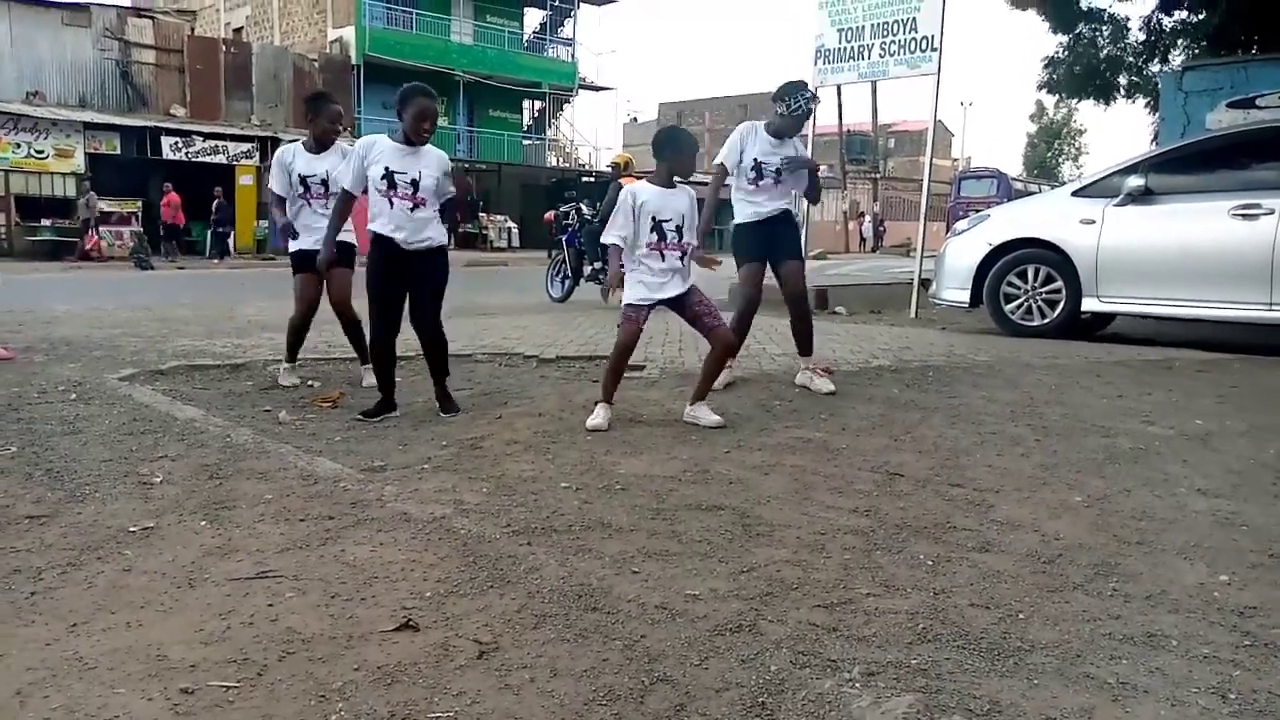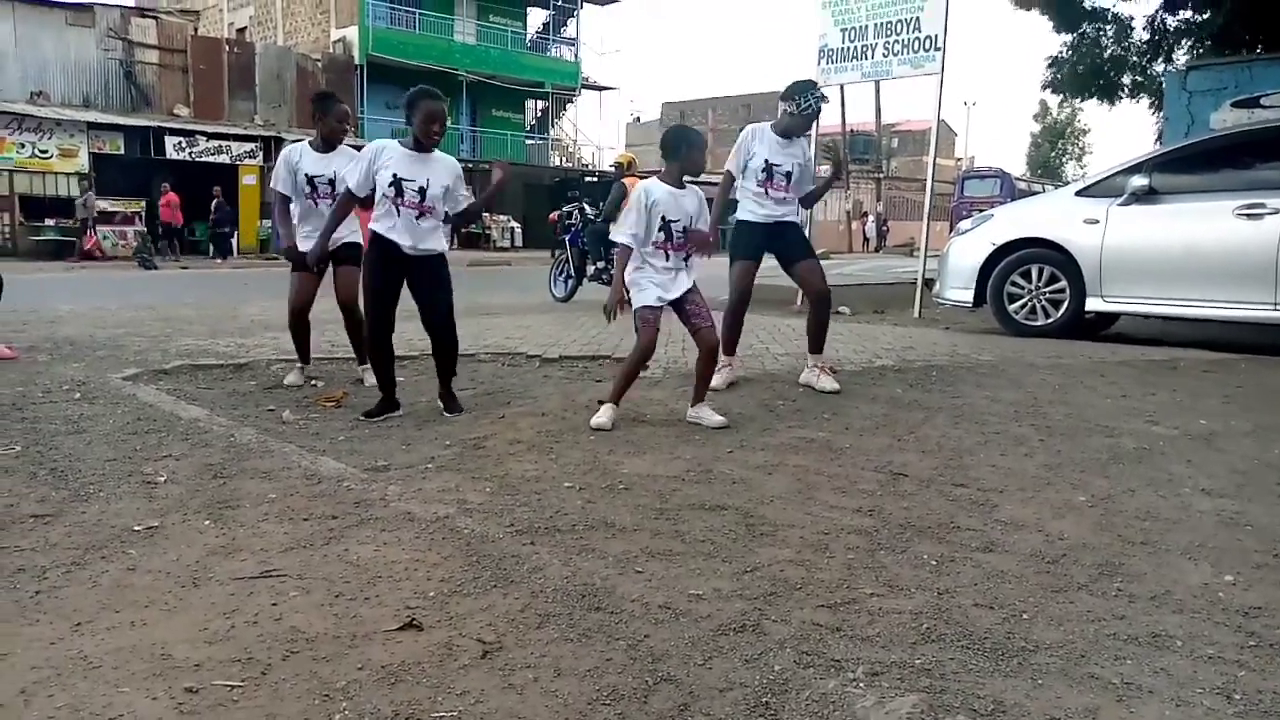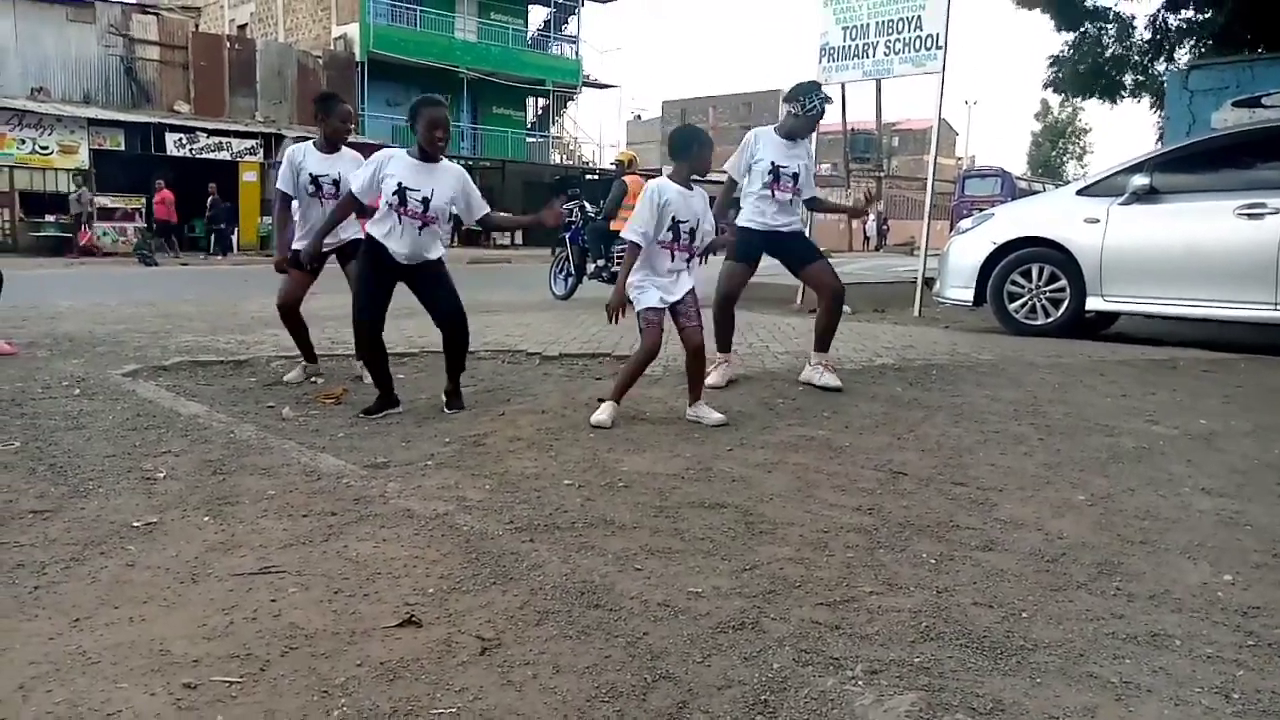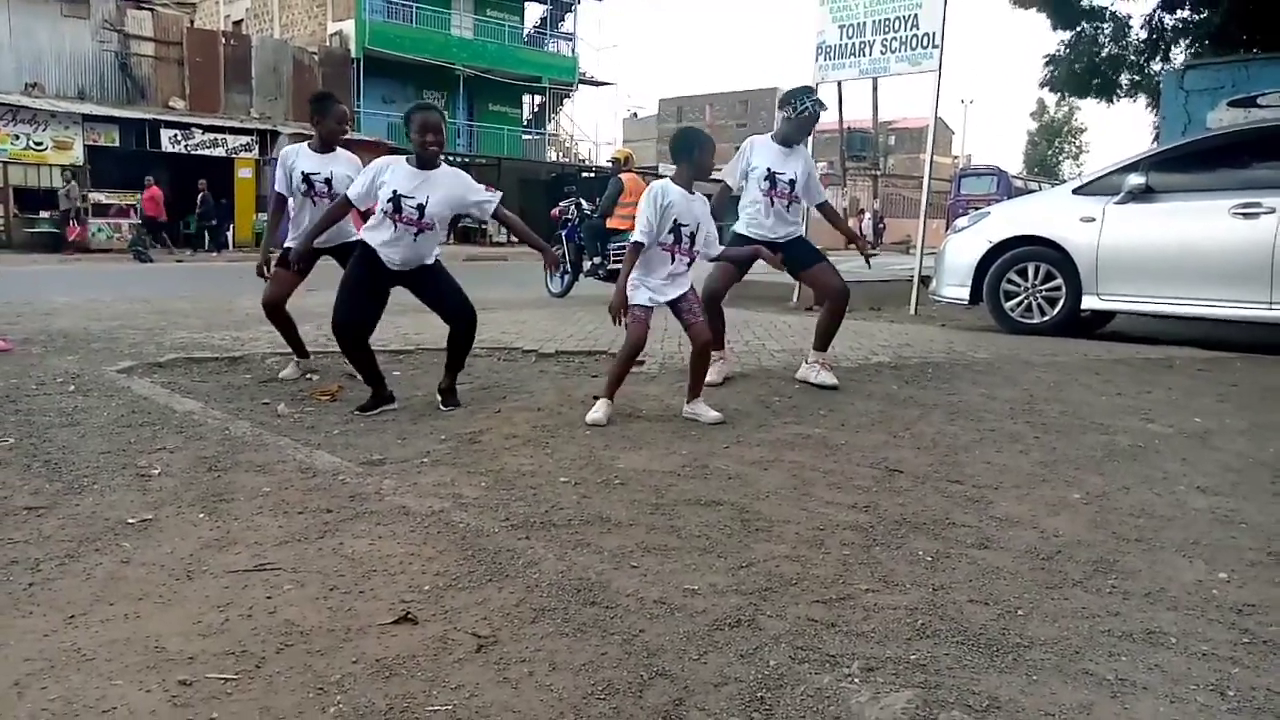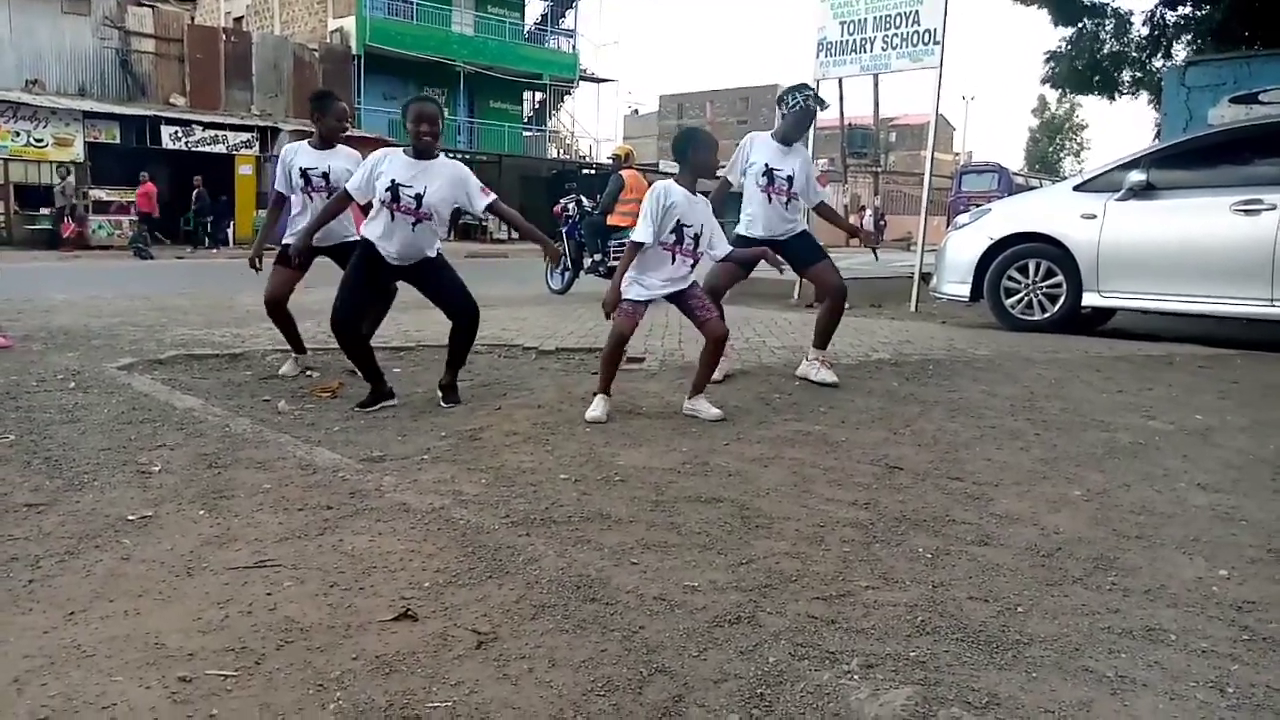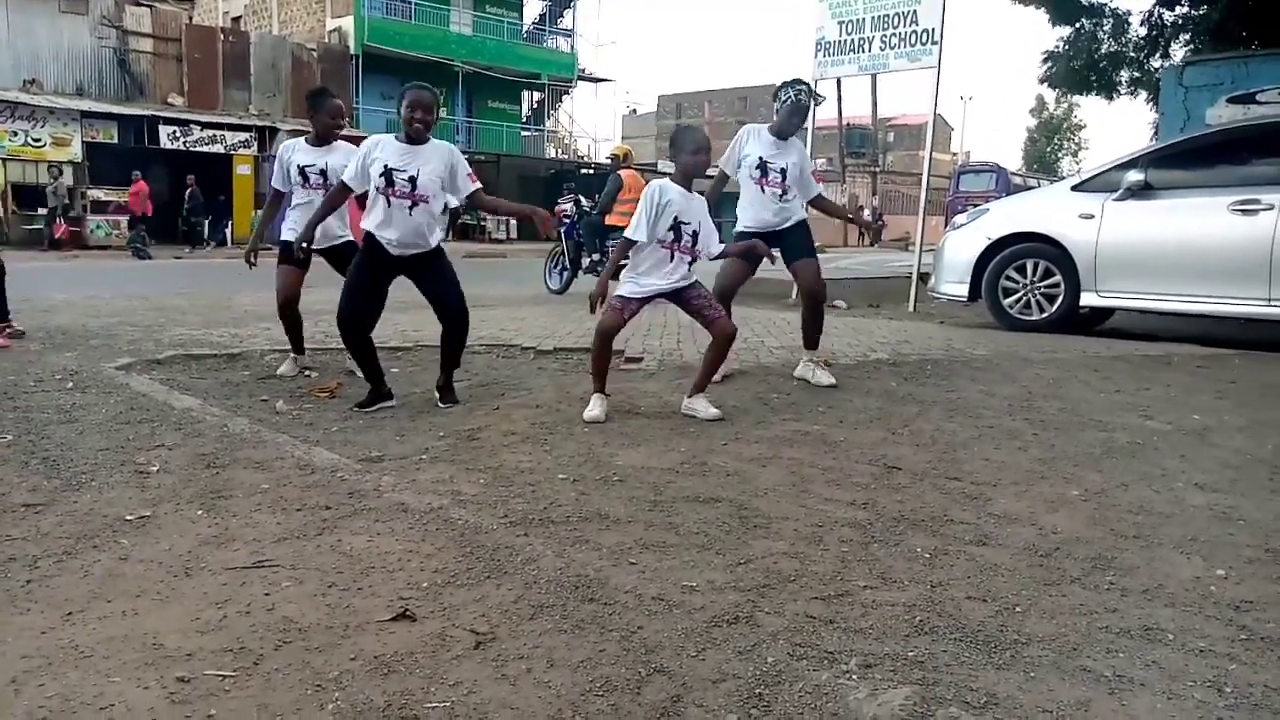
dt=0.1s
person 1, frame 1
left shoulder: (439, 160)
right shoulder: (369, 147)
left elbow: (447, 212)
right elbow: (346, 198)
left wrist: (457, 191)
right wrist: (328, 243)
left hip: (429, 252)
right hip: (385, 249)
left knee: (428, 323)
right knee: (383, 327)
left ankle: (442, 391)
right ankle: (387, 398)
person 1, frame 2
left shoulder: (449, 166)
right shoulder: (378, 151)
left elbow: (465, 216)
right elbow: (350, 197)
left wrist: (494, 188)
right wrist: (323, 239)
left hip: (429, 256)
right hip: (385, 248)
left knee: (442, 324)
right knee: (378, 328)
left ankle: (447, 391)
right ankle: (389, 397)
person 1, frame 3
left shoulder: (456, 175)
right shoulder: (387, 160)
left elbow: (488, 219)
right elbow: (351, 200)
left wrist: (537, 220)
right wrist: (318, 238)
left hip: (425, 262)
right hip: (378, 254)
left knee: (455, 323)
right knee: (365, 328)
left ankle: (452, 387)
right ankle: (387, 394)
person 1, frame 4
left shoulder: (456, 180)
right shoulder: (384, 167)
left elbow: (500, 214)
right elbow: (346, 203)
left wrist: (543, 247)
right wrist: (308, 238)
left hip: (421, 265)
right hip: (373, 259)
left knee: (464, 318)
right knee: (345, 327)
left ankle: (448, 385)
right ankle: (380, 392)
person 1, frame 5
left shoulder: (455, 172)
right shoulder: (382, 159)
left elbow: (495, 209)
right elbow: (345, 197)
left wrist: (543, 240)
right wrist: (308, 232)
left hip: (424, 259)
right hip: (373, 255)
left knee: (466, 313)
right knee: (342, 322)
left ankle: (448, 382)
right ankle: (380, 388)
person 1, frame 6
left shoulder: (446, 154)
right shoulder: (375, 145)
left elbow: (478, 199)
right elbow: (344, 189)
left wrist: (528, 211)
right wrist: (311, 225)
left hip: (425, 252)
right hip: (377, 249)
left knee: (456, 314)
right knee: (349, 320)
left ankle: (445, 382)
right ankle: (379, 387)
person 2, frame 1
left shoulder: (796, 148)
right shoulder: (747, 132)
left elbow: (813, 197)
right elbow: (721, 176)
left wrist: (812, 170)
right wrist: (704, 222)
left hip: (782, 222)
right hip: (747, 224)
left knee: (797, 296)
right knee: (749, 299)
left ankle: (808, 368)
right ankle: (725, 365)
person 2, frame 2
left shoulder: (802, 148)
right shoulder: (753, 134)
left elbow: (806, 201)
right elbow: (728, 181)
left wrist: (833, 176)
right wrist: (711, 226)
left hip: (786, 225)
right hip: (750, 223)
left knee: (820, 293)
right knee: (739, 295)
left ankle: (814, 367)
right ankle: (726, 364)
person 2, frame 3
left shoulder: (805, 152)
right shoulder: (756, 138)
left elbow: (811, 201)
right elbow: (730, 184)
left wrist: (852, 210)
left hip: (790, 233)
right hip: (750, 229)
left knee: (834, 291)
right knee: (725, 295)
left ankle: (817, 364)
right ankle: (723, 361)
person 2, frame 4
left shoulder: (804, 159)
right shoulder: (753, 146)
left elbow: (821, 204)
right elbow: (725, 190)
left wrist: (854, 237)
left hip: (790, 238)
right hip: (749, 234)
left knee: (839, 292)
right knee: (710, 293)
left ankle: (814, 363)
right ankle: (719, 360)
person 2, frame 5
left shoulder: (803, 157)
right shoulder: (753, 142)
left elbow: (817, 204)
right elbow: (726, 185)
left wrist: (856, 231)
left hip: (794, 235)
right hip: (751, 235)
left knee: (836, 290)
right knee: (710, 288)
left ankle: (814, 360)
right ankle: (718, 358)
person 2, frame 6
left shoulder: (798, 150)
right shoulder: (749, 134)
left elbow: (814, 197)
right elbow: (722, 177)
left wrist: (853, 218)
left hip: (792, 227)
right hip: (751, 228)
left knee: (814, 291)
right knee: (722, 290)
left ankle: (810, 361)
person 3, frame 1
left shoulder: (688, 196)
right shoulder: (635, 192)
right elbow: (616, 240)
left wrist: (698, 254)
right wrist: (614, 269)
left hip: (681, 281)
right hip: (642, 281)
left knee: (726, 340)
right knee: (625, 341)
left ankle: (696, 405)
right ankle: (604, 404)
person 3, frame 2
left shoulder: (696, 196)
right shoulder: (646, 190)
left elbow: (702, 243)
right elbow: (626, 240)
left wrist: (704, 241)
right wrist: (617, 284)
left hip: (682, 280)
right hip: (647, 280)
left knee: (710, 342)
right knee: (646, 345)
left ankle: (697, 405)
right ankle: (610, 404)
person 3, frame 3
left shoulder: (700, 198)
right shoulder: (657, 190)
left elbow: (702, 248)
right elbow: (635, 241)
right wrist: (623, 283)
left hip: (680, 281)
right hip: (648, 280)
left knee: (695, 343)
right knee: (651, 346)
left ankle: (696, 403)
right ankle: (611, 402)
person 3, frame 4
left shoulder: (700, 203)
right shoulder: (659, 191)
left elbow: (715, 252)
right elbow: (638, 242)
left wrist: (756, 250)
right wrist: (620, 288)
left hip: (680, 282)
right hip: (646, 280)
left knee: (704, 339)
right knee: (635, 341)
left ankle: (693, 401)
right ankle: (605, 400)
person 3, frame 5
left shoulder: (704, 205)
right shoulder: (662, 191)
left elbow: (721, 252)
right elbow: (637, 241)
left wrist: (759, 252)
right wrist: (615, 283)
left hip: (681, 281)
right hip: (644, 279)
left knee: (717, 332)
right knee: (620, 333)
left ankle: (695, 397)
right ankle: (602, 396)
person 3, frame 6
left shoulder: (699, 203)
right shoulder: (658, 189)
left elbow: (712, 250)
right elbow: (630, 238)
left wrist: (751, 245)
right wrist: (604, 278)
left hip: (681, 281)
right hip: (642, 278)
left knee: (726, 331)
right knee: (606, 327)
left ankle: (694, 397)
right ankle: (599, 396)
person 4, frame 1
left shoulder: (346, 154)
right shoulder: (286, 155)
right elbow: (277, 201)
right wrist: (282, 220)
left hip: (340, 238)
right hip: (306, 242)
left knee: (341, 304)
right knee: (306, 307)
left ankle: (366, 364)
right ankle: (289, 363)
person 4, frame 2
left shoulder: (352, 157)
right shoulder: (292, 154)
right elbow: (280, 203)
right wrist: (286, 236)
left hip: (346, 237)
right hip: (308, 241)
left knee: (348, 301)
right knee: (298, 306)
left ankle: (365, 364)
right ankle: (302, 364)
person 4, frame 3
left shoulder: (356, 160)
right shoulder: (296, 154)
right elbow: (283, 204)
right wrist: (281, 247)
left hip: (349, 237)
right hip: (308, 241)
right knee: (286, 303)
left ankle: (364, 359)
right ankle: (310, 361)
person 4, frame 4
left shoulder: (351, 161)
right shoulder: (290, 155)
right elbow: (278, 206)
right wrist: (265, 249)
left hip: (343, 238)
right hip: (300, 241)
right knee: (271, 301)
right ankle: (302, 358)
person 4, frame 5
left shoulder: (351, 157)
right shoulder: (291, 153)
right elbow: (277, 202)
right wrist: (259, 243)
left hip: (343, 236)
right hip: (299, 237)
left knee: (385, 290)
right knee: (273, 299)
right ankle: (299, 354)
person 4, frame 6
left shoulder: (349, 152)
right shoulder: (288, 150)
right elbow: (275, 198)
right wrist: (256, 239)
left hip: (337, 236)
right hip: (295, 236)
right knee: (286, 299)
right ankle: (297, 355)
